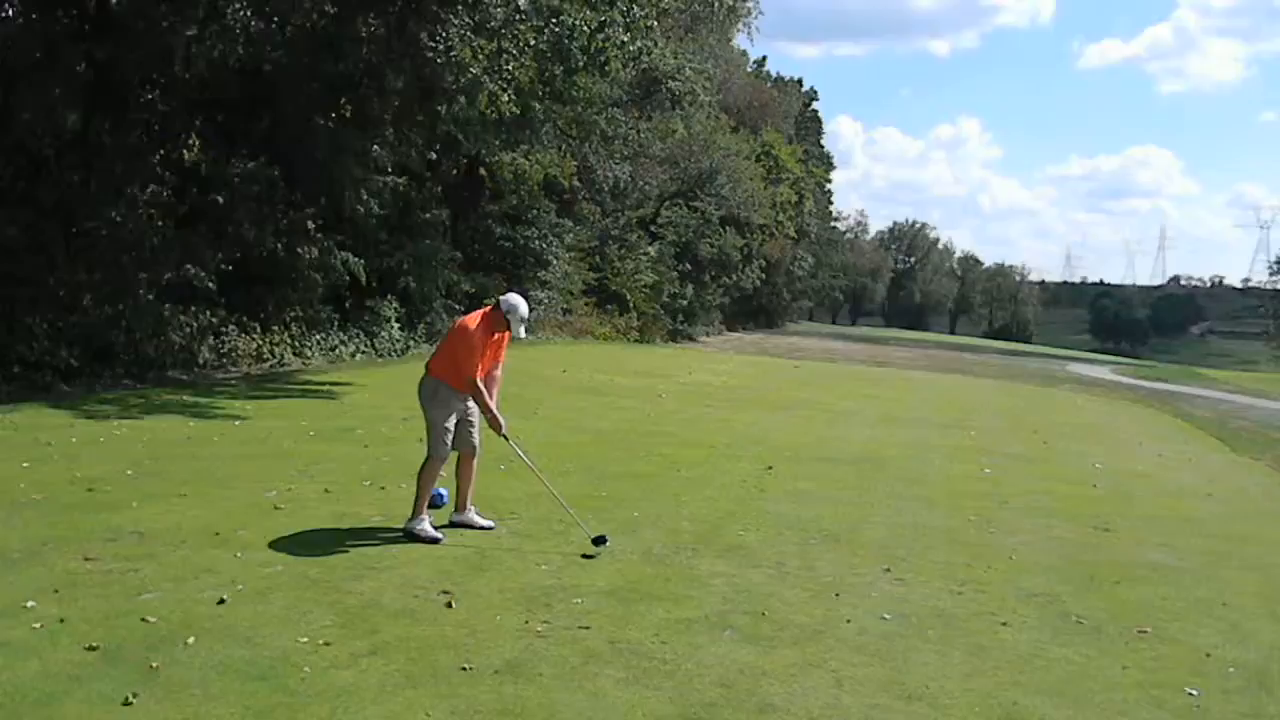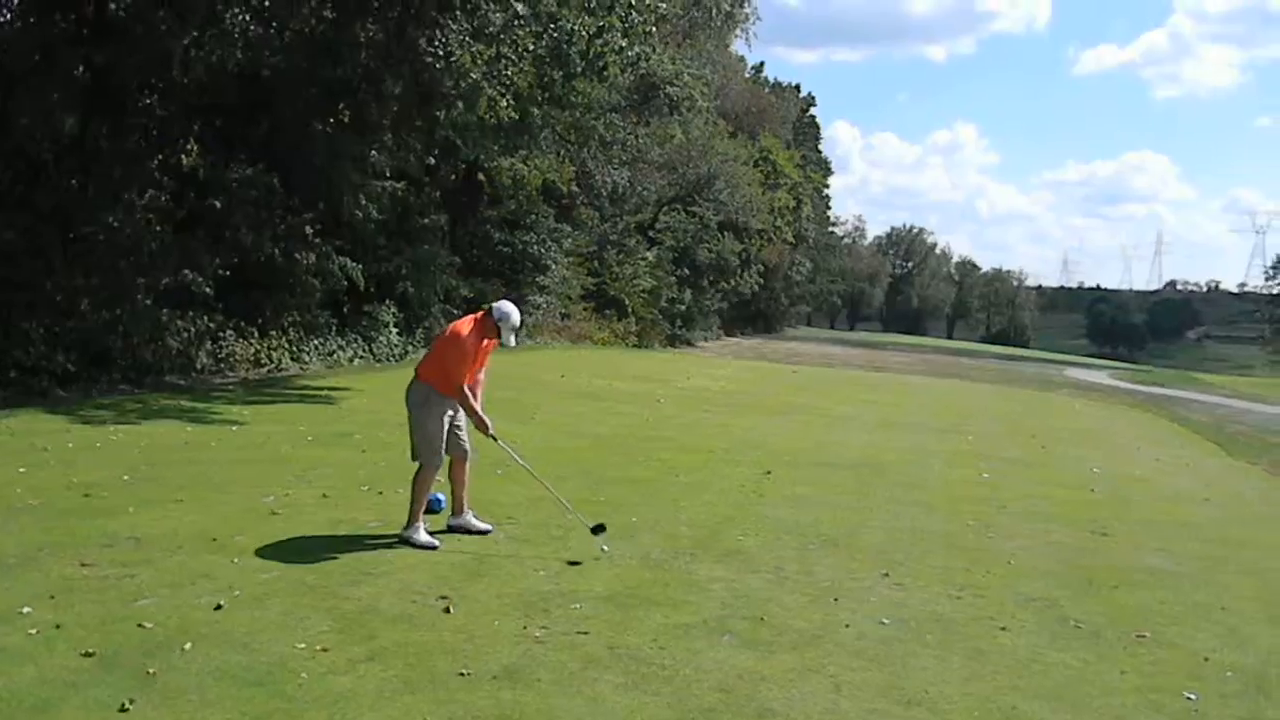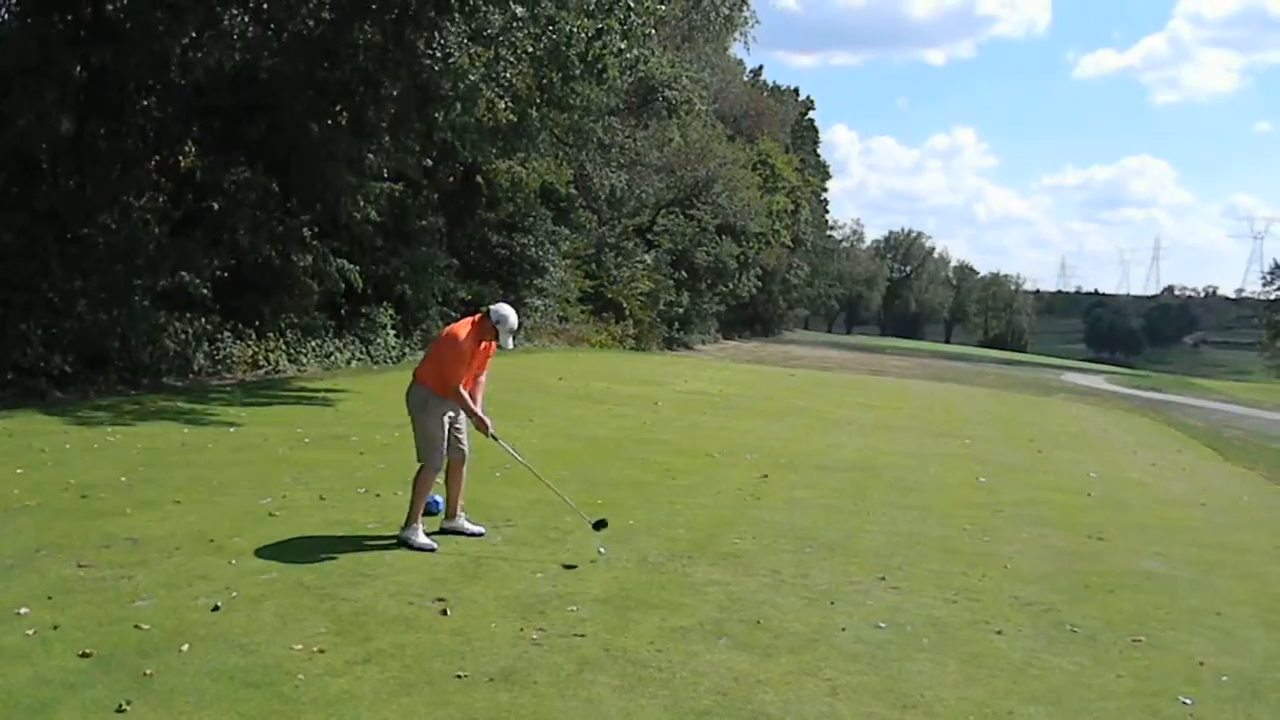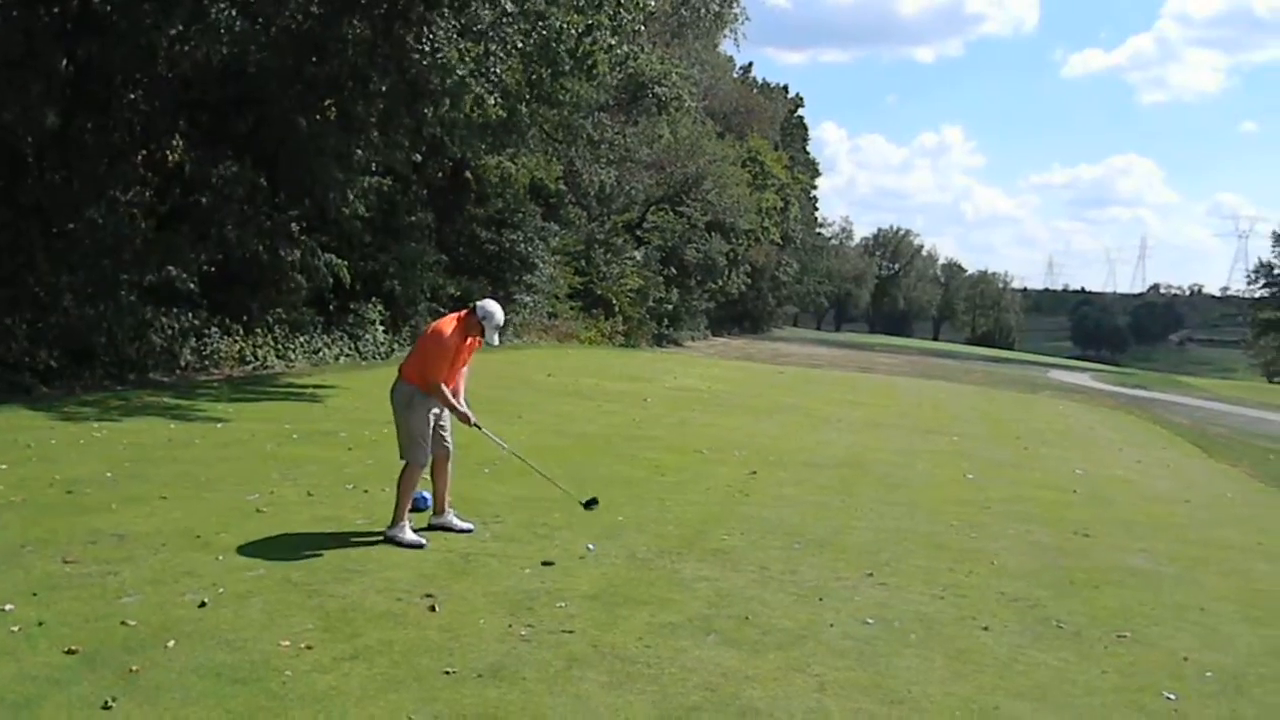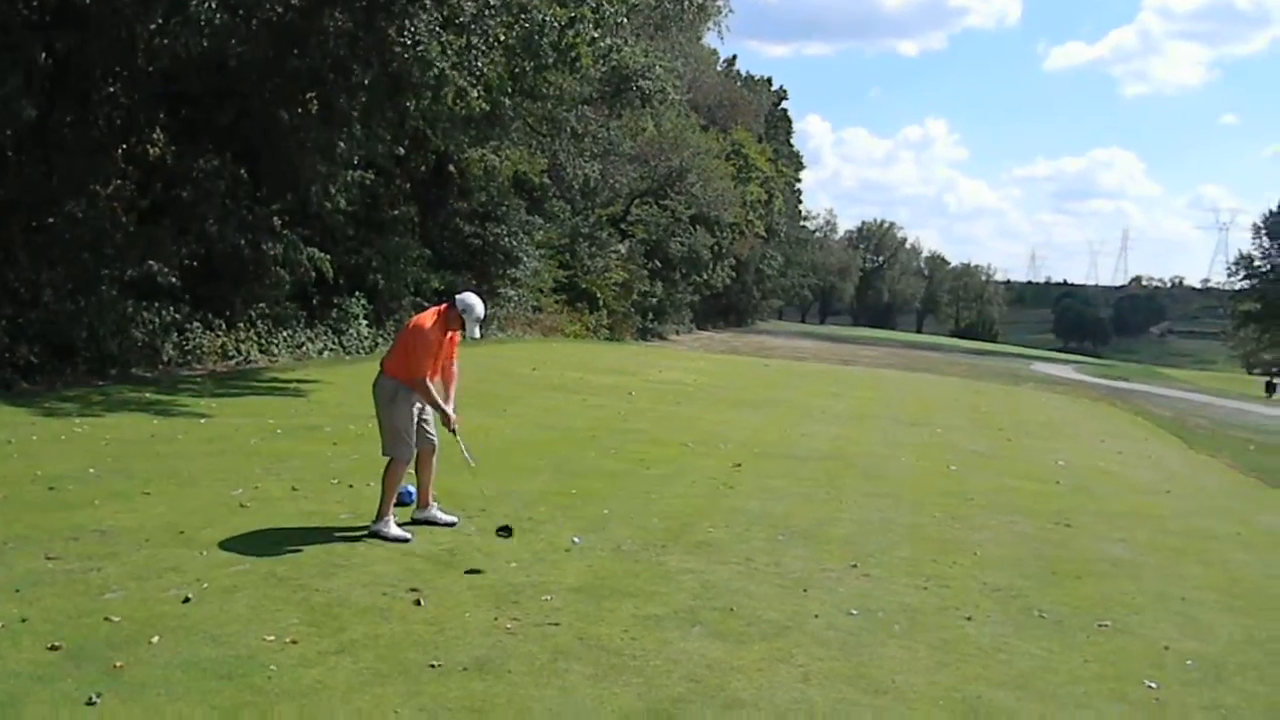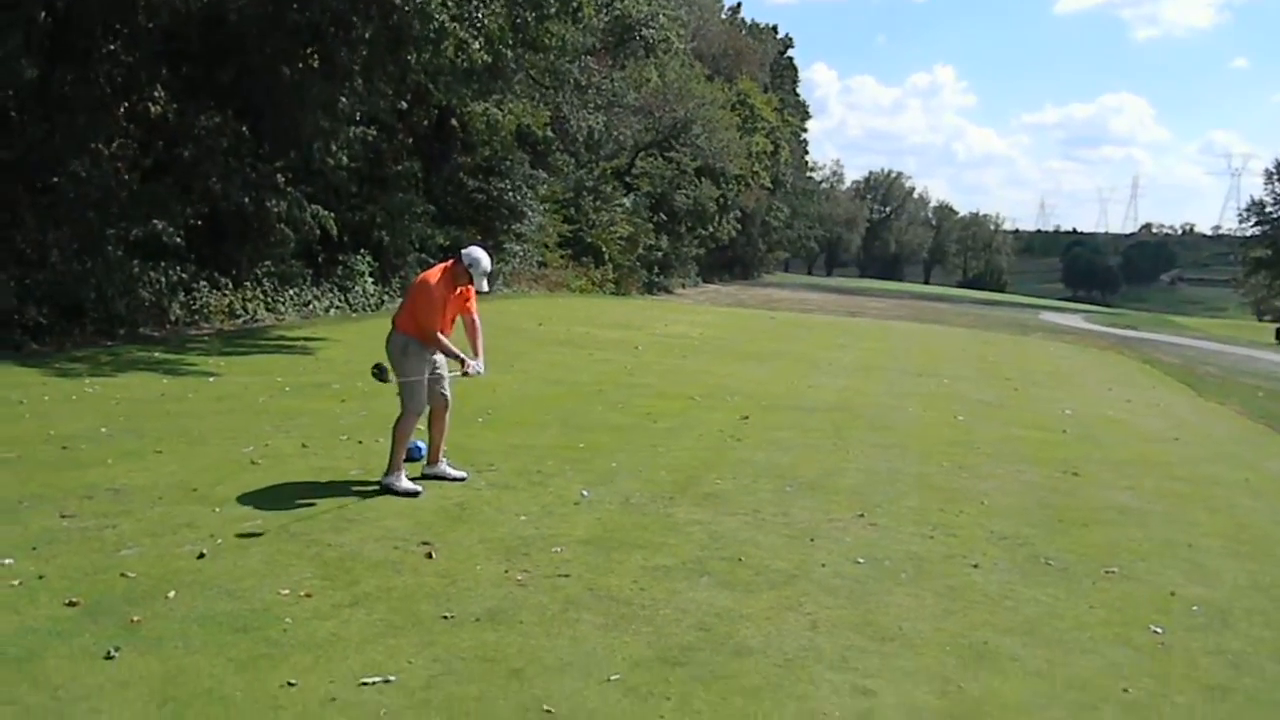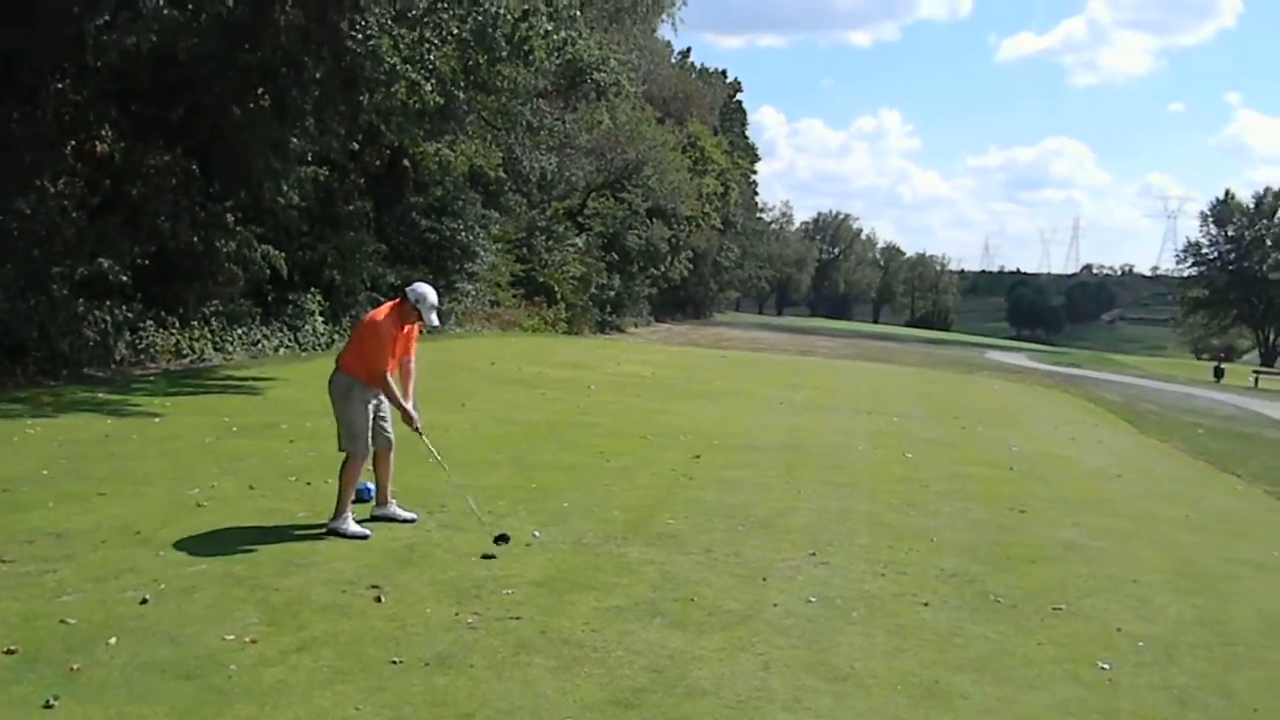
dt=0.3s
person 1, frame 1
left shoulder: (502, 330)
right shoulder: (471, 330)
left elbow: (495, 369)
right elbow: (473, 381)
left wrist: (493, 406)
right wrist: (491, 414)
left hip: (466, 393)
right hip: (440, 389)
left knee: (470, 451)
right knee: (439, 453)
left ankle: (463, 512)
right ankle: (417, 519)
person 1, frame 2
left shoulder: (488, 336)
right shoulder: (462, 337)
left elbow: (478, 373)
right elbow: (460, 387)
left wrist: (478, 410)
right wrist: (478, 417)
left hip: (452, 397)
right hip: (428, 396)
left knee: (461, 454)
right knee: (432, 461)
left ankle: (460, 515)
right ankle: (413, 527)
person 1, frame 3
left shoulder: (487, 339)
right shoulder: (459, 338)
left elbow: (480, 374)
right elbow: (455, 387)
left wrist: (478, 409)
right wrist: (477, 416)
left hip: (451, 399)
right hip: (429, 397)
left knee: (459, 458)
right knee: (433, 462)
left ankle: (453, 518)
right ankle: (412, 528)
person 1, frame 4
left shoulder: (472, 334)
right shoulder: (444, 335)
left elbow: (461, 366)
right elbow: (435, 383)
left wrist: (460, 400)
right wrist: (457, 410)
left hip: (435, 395)
right hip: (413, 393)
left knee: (443, 453)
right knee: (418, 458)
left ankle: (441, 514)
right ankle: (398, 525)
person 1, frame 5
left shoulder: (452, 327)
right shoulder: (425, 329)
left elbow: (449, 364)
right elbow: (421, 380)
left wrist: (450, 404)
right wrist: (443, 411)
left hip: (418, 390)
right hip: (396, 388)
left knee: (428, 447)
right knee: (402, 454)
left ankle: (425, 508)
right ankle: (382, 521)
person 1, frame 6
left shoulder: (464, 284)
right shoulder: (431, 285)
left elbow: (472, 319)
right elbow: (432, 334)
left wrist: (478, 357)
right wrist: (461, 358)
left hip: (432, 346)
right hip: (408, 344)
left knee: (442, 403)
right knee: (414, 407)
left ankle: (435, 464)
right ankle: (394, 474)
person 1, frame 7
left shoulder: (409, 323)
right shoulder: (381, 324)
left elbow: (407, 362)
right elbow: (383, 376)
left wrist: (409, 402)
right wrist: (404, 410)
left hip: (373, 387)
right hip: (351, 385)
left knee: (385, 444)
right knee: (359, 450)
left ankle: (383, 505)
right ankle: (341, 518)
